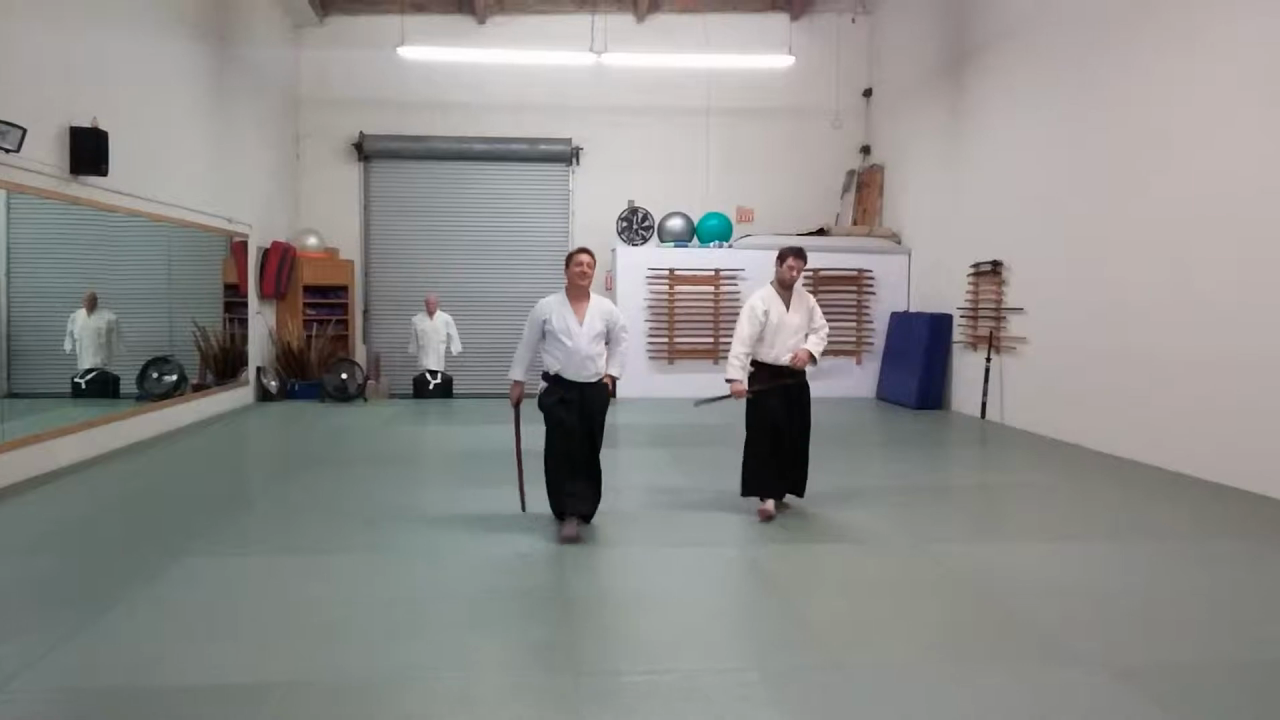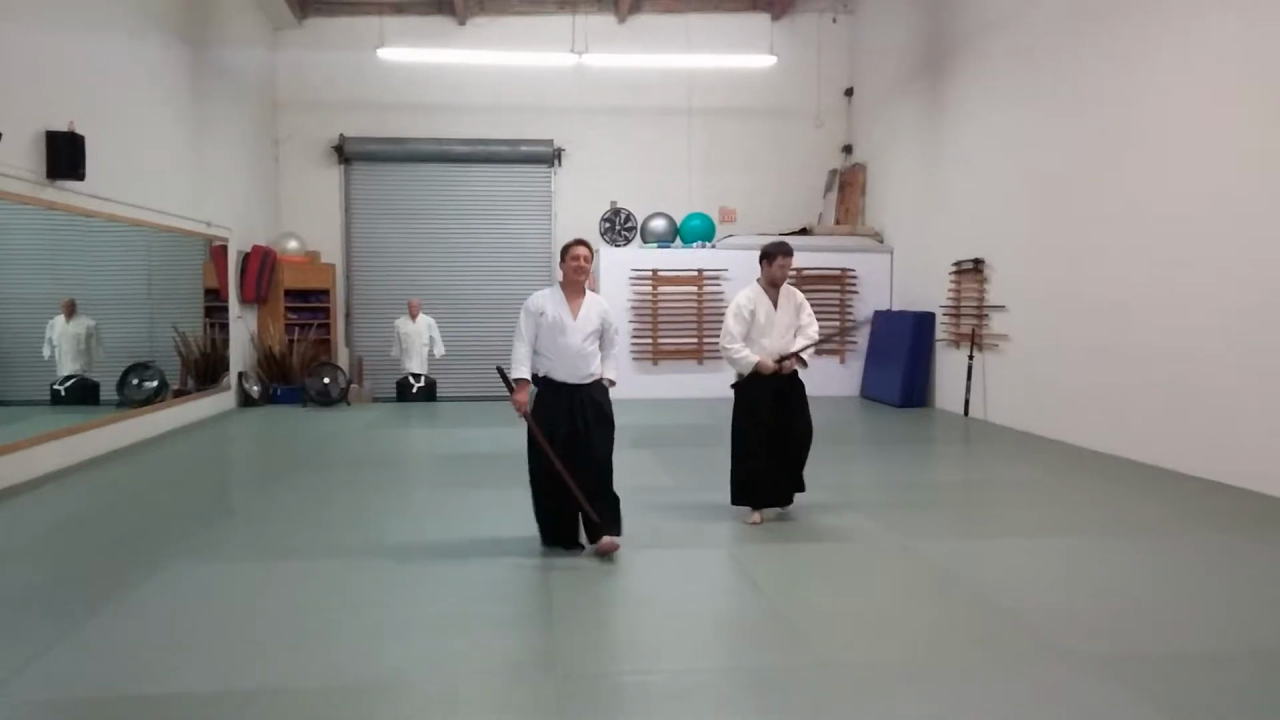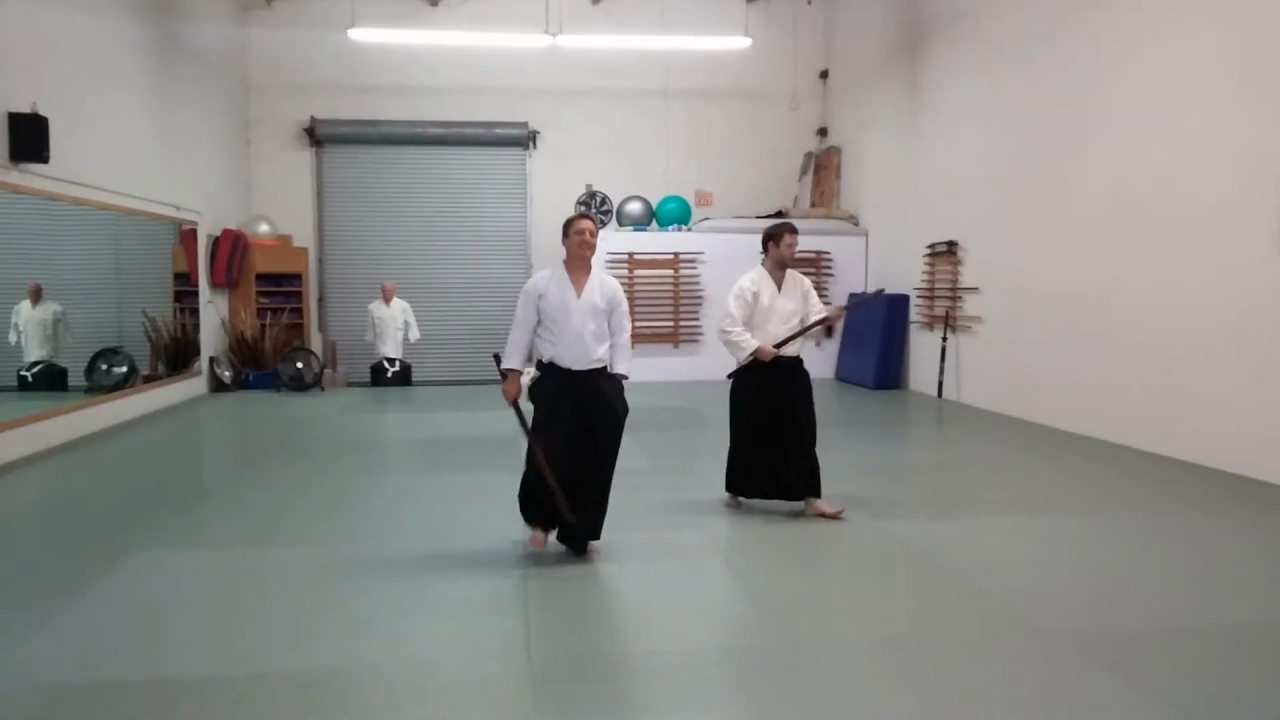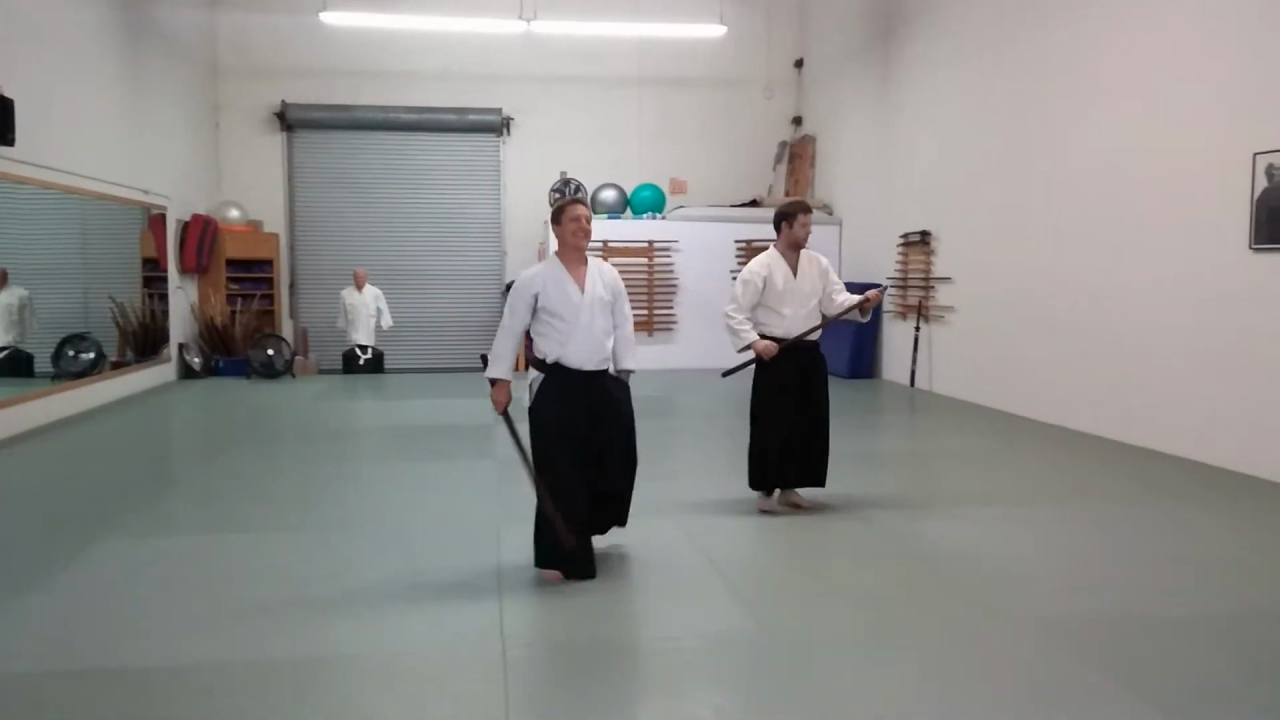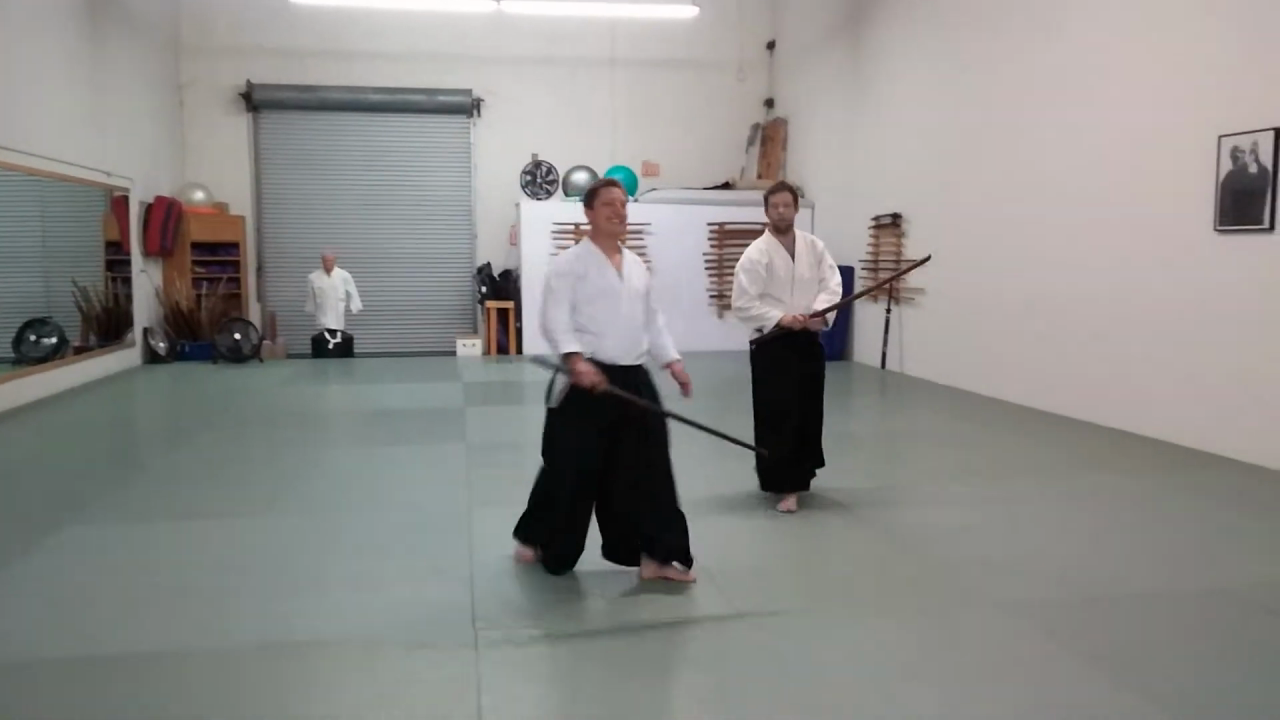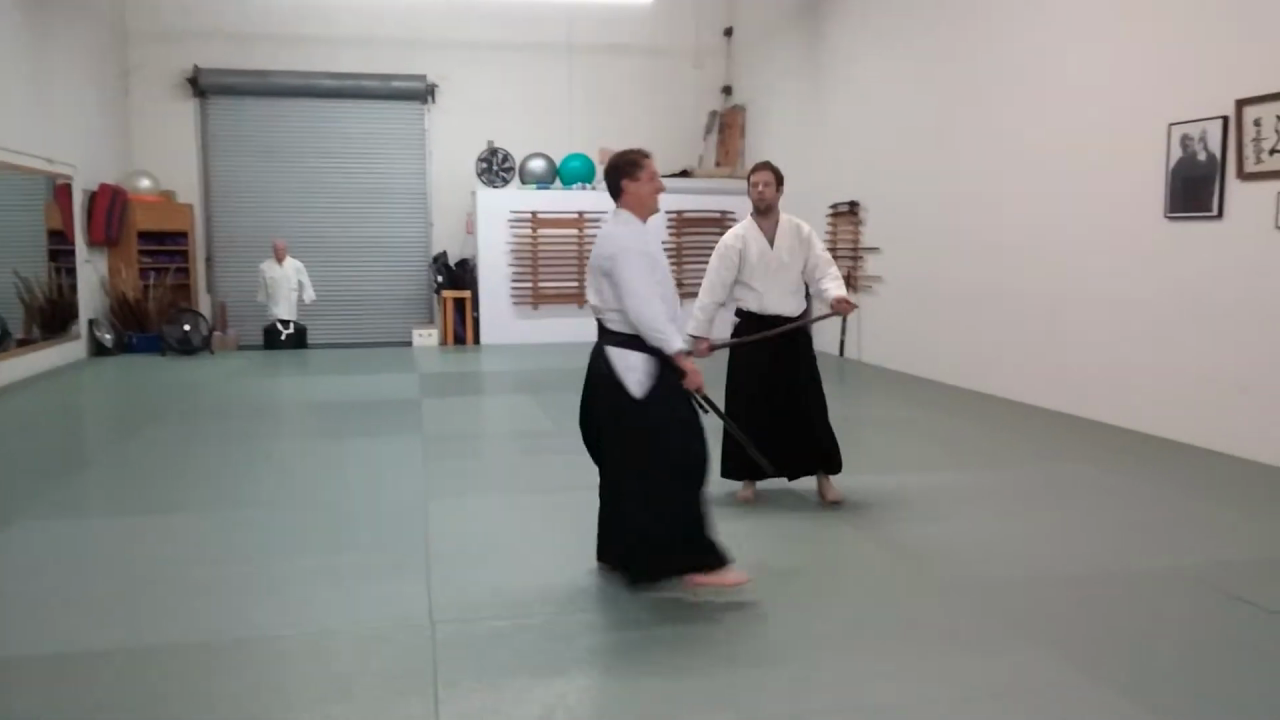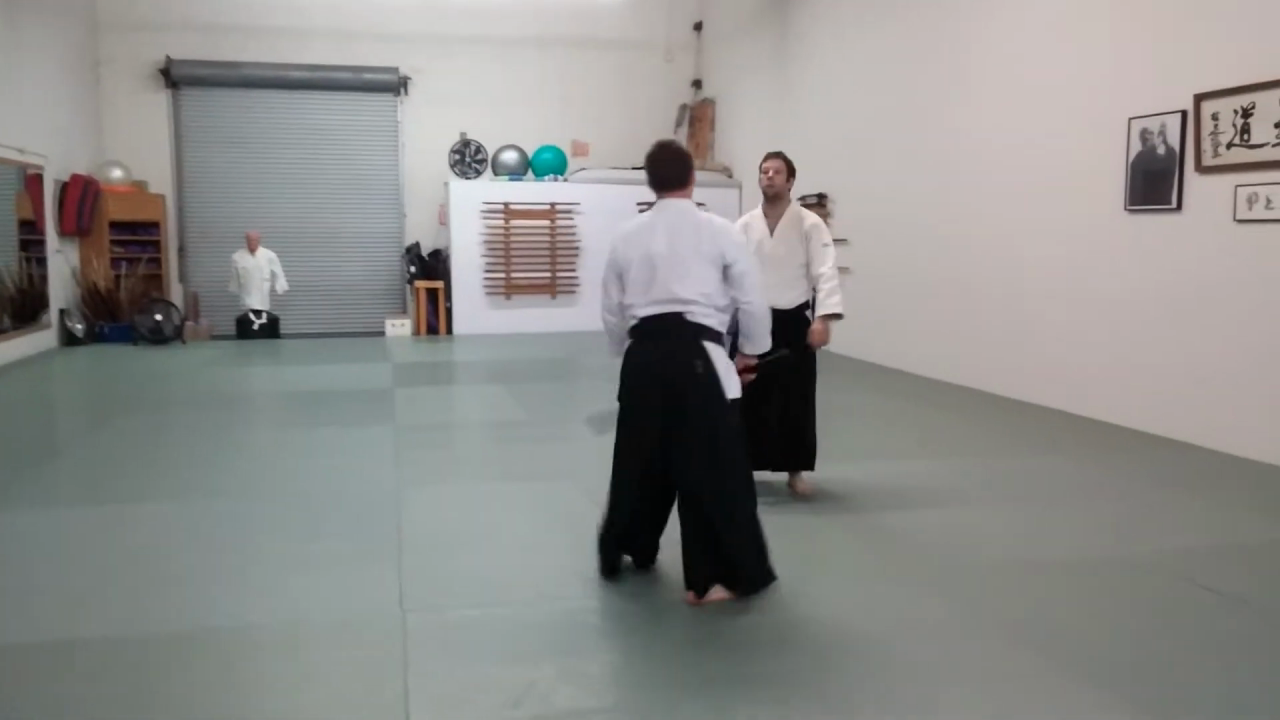
dt=0.4s
person 1, frame 1
left shoulder: (606, 308)
right shoulder: (546, 307)
left elbow: (619, 342)
right elbow: (528, 345)
left wrist: (610, 375)
right wrist: (518, 381)
left hip: (593, 391)
right hip: (559, 390)
left knee: (588, 452)
right knee: (562, 452)
left ankle: (578, 509)
right ankle: (571, 514)
person 1, frame 2
left shoulder: (600, 307)
right shoulder: (538, 302)
left elbow: (610, 347)
right elbow: (522, 345)
left wrist: (606, 379)
right wrist: (522, 386)
left hip: (590, 394)
right hip: (550, 394)
left knee: (596, 463)
right knee: (550, 467)
left ankle: (601, 531)
right ankle: (558, 533)
person 1, frame 3
left shoulder: (610, 287)
right shoulder: (541, 283)
left elbow: (621, 335)
right elbow: (522, 329)
left wrist: (617, 378)
right wrist: (512, 374)
left hip: (597, 384)
right hip: (555, 382)
left knee: (595, 462)
right knee: (551, 457)
left ankle: (579, 533)
right ankle: (541, 519)
person 1, frame 4
left shoulder: (608, 275)
right shoulder: (534, 278)
left elbow: (622, 326)
right elbow: (510, 331)
left wrist: (624, 372)
right wrist: (501, 381)
left hip: (601, 383)
right hip: (555, 386)
left knee: (617, 463)
right knee: (561, 474)
left ankle: (587, 524)
right ankle: (559, 557)
person 1, frame 5
left shoulder: (637, 265)
right shoulder: (569, 263)
left elbow: (652, 319)
right elbow: (554, 319)
left wrist: (671, 361)
right wrist: (575, 360)
left hip: (633, 380)
right hip: (587, 384)
left knee: (648, 470)
right knee: (569, 467)
left ankle: (656, 556)
right ankle: (533, 538)
person 1, frame 6
left shoulder: (614, 234)
right shoulder: (630, 237)
right elbow: (643, 308)
left wrist: (673, 352)
right wrist: (682, 357)
left hip: (614, 359)
right hip: (632, 361)
left knee: (627, 458)
right knee: (671, 458)
left ankle: (624, 553)
right ankle: (693, 561)
person 1, frame 7
left shoulder: (627, 236)
right shoulder: (721, 232)
left elbow: (612, 312)
right elbow: (752, 303)
right wrist: (751, 352)
left hip: (644, 356)
right hip: (697, 356)
left knee: (639, 461)
right knee: (713, 467)
left ankle: (618, 554)
right ankle: (711, 577)
person 2, frame 1
left shoulder: (807, 300)
right shoulder: (759, 301)
left elbow: (820, 331)
right elbow: (741, 343)
left wrist: (808, 351)
right wrist: (735, 378)
left hip: (795, 378)
right hip: (765, 378)
left knee: (794, 439)
right knee: (765, 437)
left ankle: (777, 491)
right ankle: (767, 497)
person 2, frame 2
left shoulder: (795, 297)
right shoulder: (744, 300)
left elbow: (809, 330)
right elbow: (729, 344)
left wrist: (798, 356)
right wrist: (757, 363)
left hip: (788, 380)
right hip: (755, 382)
left knee: (797, 439)
right knee: (753, 445)
left ankle: (782, 492)
right ankle: (757, 505)
person 2, frame 3
left shoulder: (802, 284)
right shoulder: (749, 284)
left elbow: (812, 319)
right elbow: (731, 328)
left wrist: (827, 319)
right wrist: (755, 348)
left hip: (792, 370)
right hip: (756, 372)
left knee: (801, 434)
right knee: (749, 434)
left ankle: (810, 498)
right ankle: (735, 490)
person 2, frame 4
left shoulder: (819, 264)
right shoulder: (760, 268)
left elbow: (834, 300)
right elbow: (735, 312)
left wrist: (862, 301)
right wrist: (754, 341)
left hip: (809, 355)
right hip: (774, 357)
left knee: (810, 425)
right knee: (774, 424)
left ankle: (789, 487)
right ankle: (767, 489)
person 2, frame 5
left shoulder: (814, 246)
right shoulder: (756, 254)
left elbow: (831, 285)
right elbow: (743, 304)
left wrist: (819, 313)
right wrist: (781, 318)
left hip: (807, 342)
right hip: (774, 344)
left knee: (808, 412)
right knee: (779, 416)
left ankle: (788, 472)
right ankle: (786, 487)
person 2, frame 6
left shoulder: (803, 233)
right shoulder: (736, 238)
left elbow: (822, 272)
right elbow: (714, 288)
left wrist: (836, 296)
right wrist: (700, 332)
left hip: (794, 332)
right hip: (753, 331)
left knee: (808, 405)
right knee: (749, 407)
left ankle: (821, 476)
right ankle: (748, 476)
person 2, frame 7
left shoulder: (810, 224)
right shoulder: (744, 225)
left elbow: (825, 273)
left wrist: (825, 317)
left hip: (794, 324)
left knee: (796, 400)
right knee: (746, 397)
left ankle: (795, 470)
